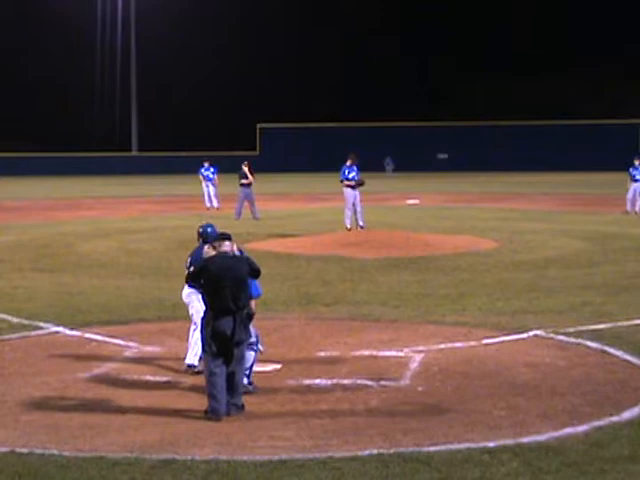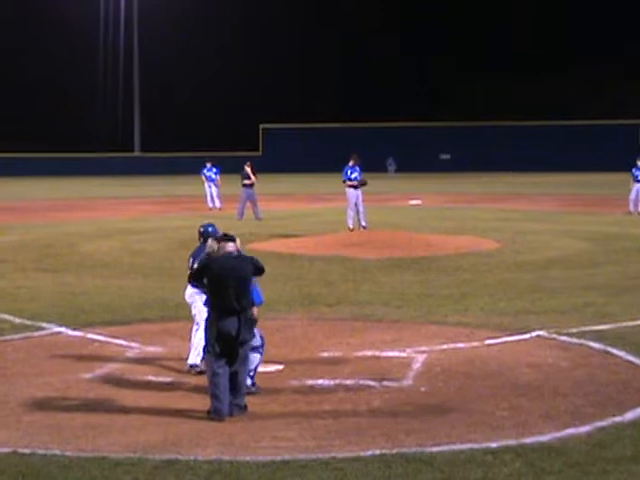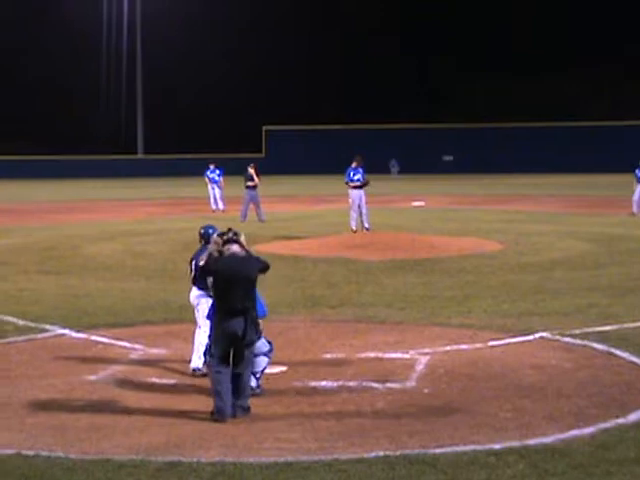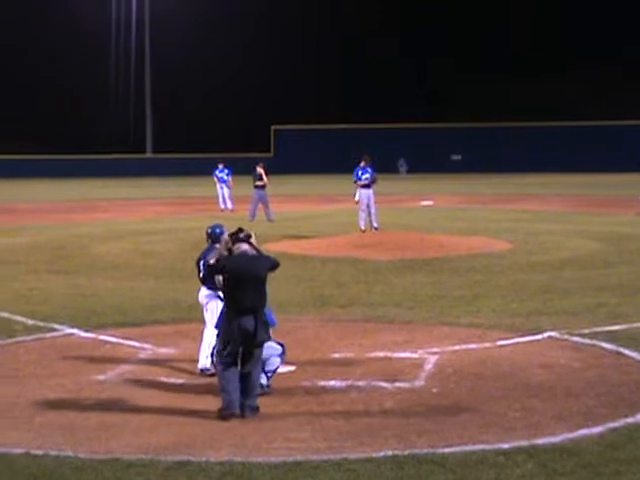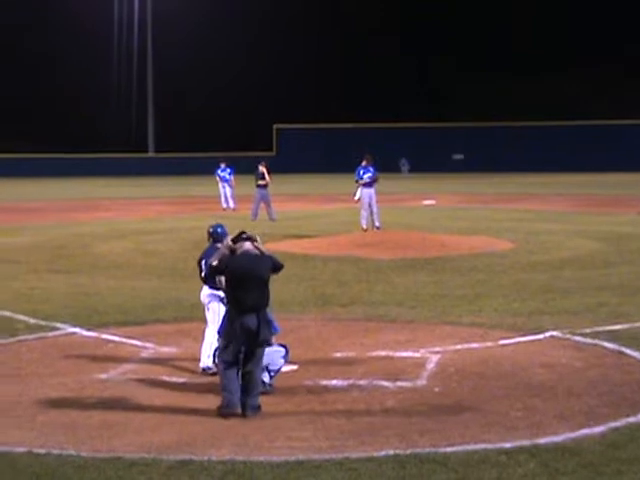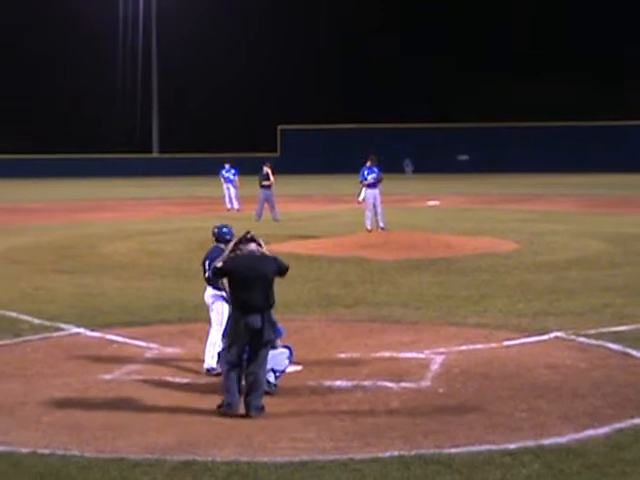
dt=0.1s
person 1, frame 1
left shoulder: (208, 263)
right shoulder: (244, 262)
left elbow: (194, 278)
right elbow: (256, 273)
left hip: (214, 321)
right hip: (237, 320)
left knee: (214, 366)
right knee: (235, 365)
left ankle: (216, 409)
right ankle: (234, 405)
person 1, frame 2
left shoulder: (211, 262)
right shoulder: (248, 262)
left elbow: (195, 274)
right elbow: (260, 270)
left wrist: (207, 254)
right wrist: (241, 253)
left hip: (218, 321)
right hip: (241, 321)
left knee: (217, 366)
right knee: (239, 365)
left ankle: (218, 410)
right ankle: (236, 406)
person 1, frame 3
left shoulder: (217, 263)
right shoulder: (252, 262)
left elbow: (200, 267)
right elbow: (264, 266)
left wrist: (212, 249)
right wrist: (245, 249)
left hip: (224, 321)
right hip: (246, 321)
left knee: (219, 365)
right knee: (243, 366)
left ankle: (222, 409)
right ankle: (240, 407)
person 1, frame 4
left shoulder: (227, 262)
right shoulder: (262, 261)
left elbow: (209, 268)
right elbow: (274, 263)
left wrist: (223, 249)
right wrist: (256, 248)
left hip: (233, 319)
right hip: (256, 320)
left knee: (226, 363)
right knee: (252, 365)
left ankle: (229, 405)
right ankle: (248, 407)
person 1, frame 5
left shoulder: (229, 261)
right shoulder: (265, 260)
left elbow: (211, 268)
right elbow: (279, 266)
left wrist: (224, 249)
right wrist: (261, 249)
left hip: (236, 318)
right hip: (259, 319)
left knee: (227, 361)
right knee: (253, 364)
left ankle: (230, 404)
right ankle: (250, 406)
person 1, frame 6
left shoulder: (234, 262)
right shoulder: (270, 262)
left elbow: (215, 271)
right elbow: (284, 270)
left wrist: (228, 253)
right wrist: (266, 253)
left hip: (240, 319)
right hip: (263, 319)
left knee: (231, 362)
right knee: (257, 365)
left ankle: (230, 404)
right ankle: (254, 406)
person 2, frame 1
left shoulder: (196, 252)
right shoulder: (204, 254)
left hip: (191, 290)
right hip: (196, 293)
left knee: (197, 325)
right knee: (203, 326)
left ankle: (192, 357)
right ankle: (191, 362)
person 2, frame 2
left shoulder: (197, 251)
right shoulder: (206, 253)
left hip: (193, 290)
right hip: (199, 293)
left knee: (199, 325)
right knee: (205, 327)
left ankle: (195, 357)
right ankle: (194, 362)
person 2, frame 3
left shoulder: (197, 254)
left elbow: (194, 275)
right elbow: (210, 279)
left hip: (196, 292)
right hip: (204, 295)
left knee: (202, 328)
right knee: (206, 330)
left ankle: (201, 359)
right ankle: (196, 365)
person 2, frame 4
left shoulder: (204, 254)
right shoulder: (217, 254)
left elbow: (202, 275)
right elbow: (218, 278)
left hip: (205, 292)
right hip: (213, 294)
left knee: (210, 328)
right knee: (214, 329)
left ankle: (209, 358)
right ankle: (204, 365)
person 2, frame 5
left shoulder: (205, 253)
left elbow: (204, 275)
right elbow: (219, 277)
right wrist: (227, 293)
left hip: (207, 290)
right hip: (215, 293)
left knee: (212, 327)
right knee: (215, 328)
left ankle: (211, 357)
right ankle: (206, 364)
person 2, frame 6
left shoulder: (210, 254)
right shoulder: (221, 254)
left elbow: (208, 276)
right elbow: (221, 278)
left hip: (210, 291)
right hip: (218, 294)
left knee: (217, 328)
right knee: (218, 329)
left ankle: (215, 358)
right ankle: (210, 365)
